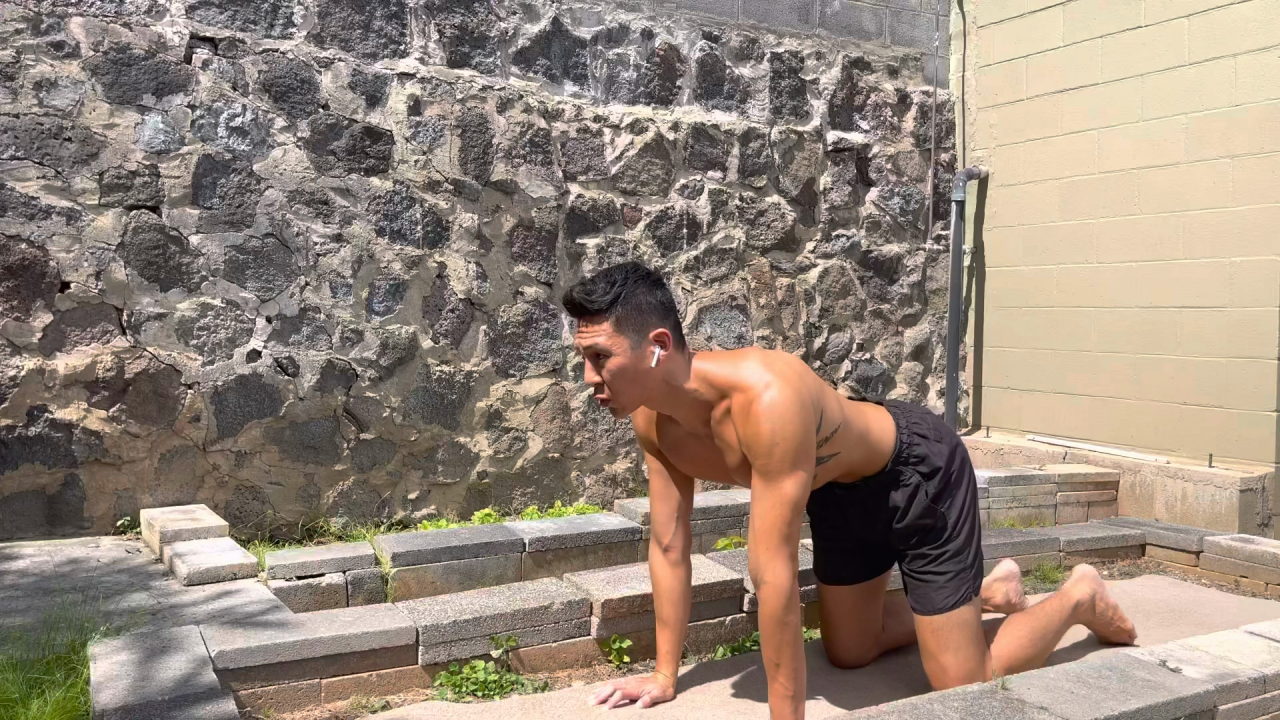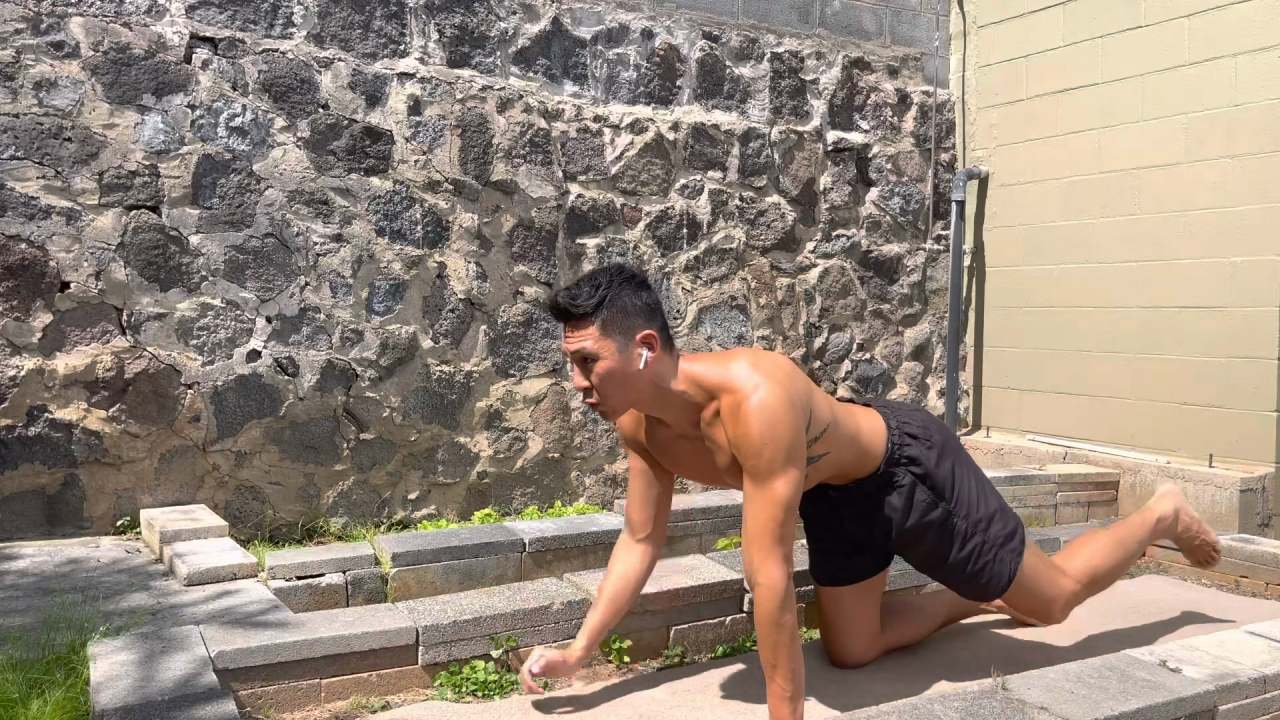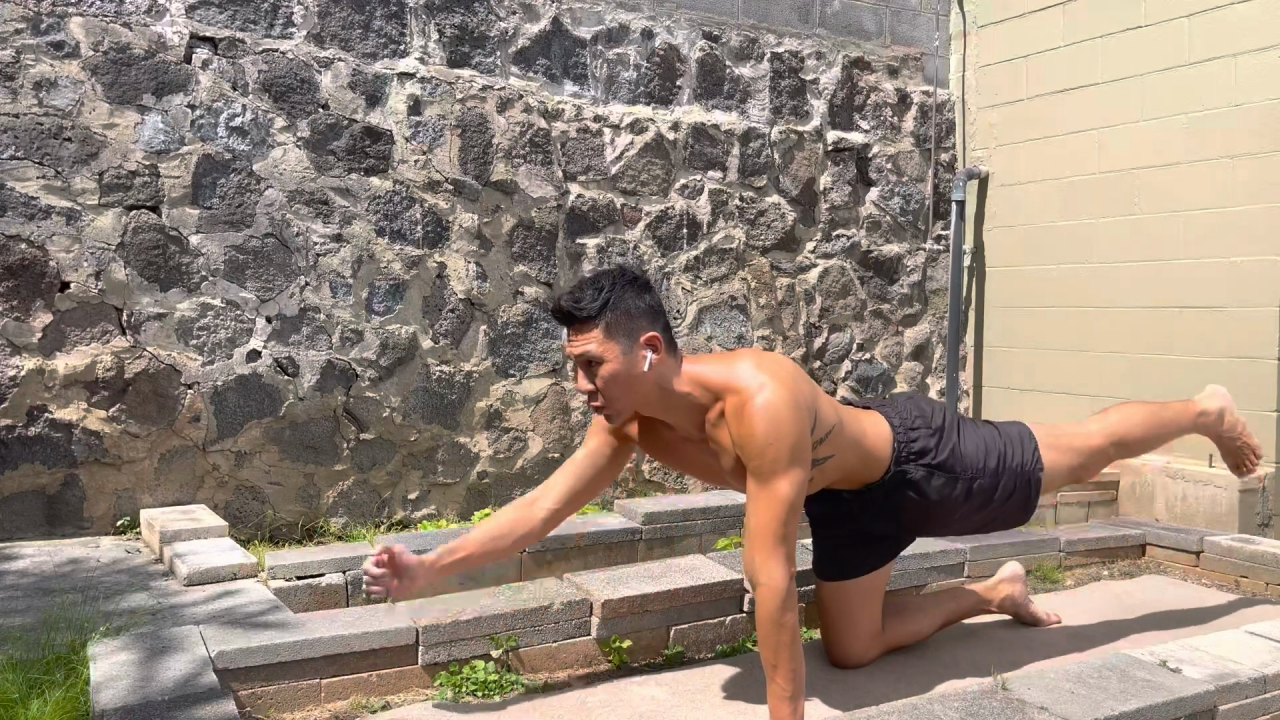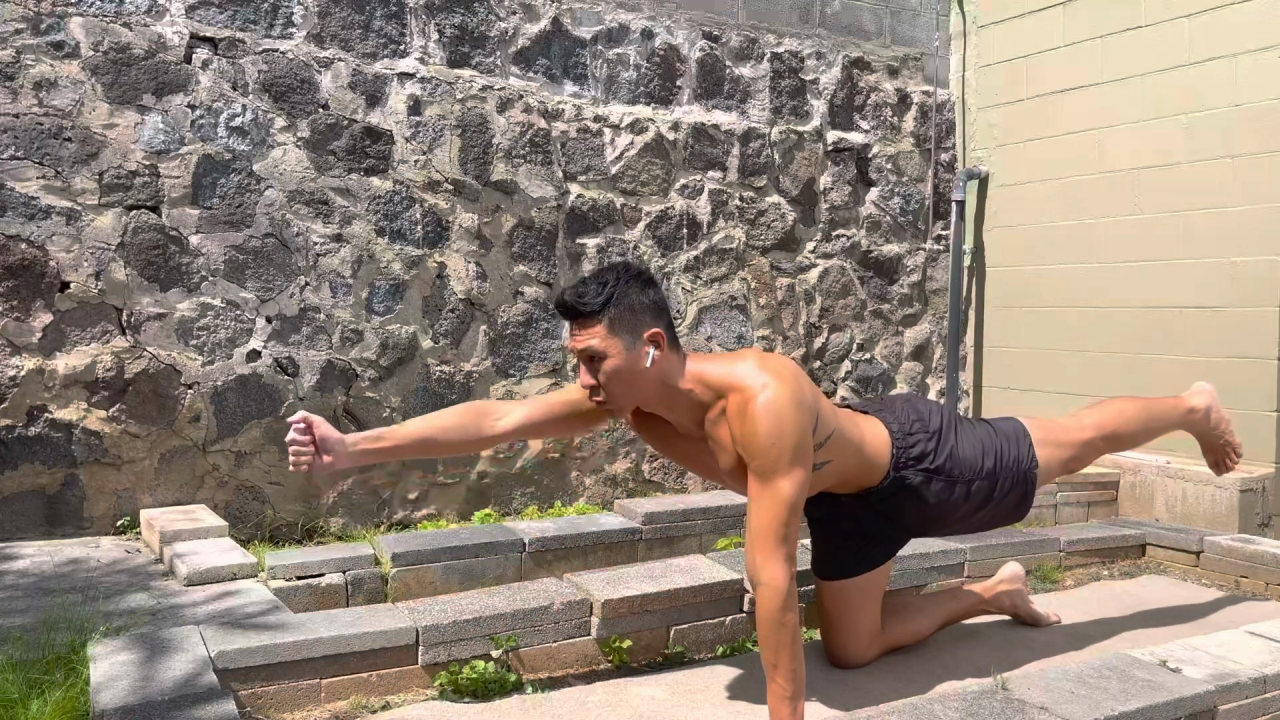
dt=0.5s
person 1, frame 1
left shoulder: (768, 399)
right shoulder: (652, 418)
left elbow: (773, 573)
right elbow: (668, 546)
left hip: (917, 468)
right hip: (841, 490)
right knee: (848, 654)
left ankle: (1077, 598)
right ankle: (991, 591)
person 1, frame 2
left shoulder: (756, 401)
right shoulder: (639, 424)
left elbow: (768, 575)
right elbow: (640, 539)
right wrist: (578, 650)
left hip: (909, 463)
right hip: (836, 489)
left knee: (1054, 597)
right knee: (852, 650)
left ankle: (1167, 512)
right ankle: (992, 593)
person 1, frame 3
left shoulder: (761, 401)
right shoulder: (630, 420)
left elbow: (769, 577)
right elbow: (542, 506)
right wrist: (427, 567)
left hip: (920, 460)
right hip: (849, 491)
left knee: (1079, 452)
left ankle: (1207, 412)
right ankle: (993, 594)
person 1, frame 4
left shoulder: (761, 398)
right shoulder: (624, 397)
left elbow: (769, 572)
right elbow: (494, 419)
right wrist: (353, 447)
left hip: (915, 462)
right hip: (847, 490)
left knee: (1062, 448)
left ankle: (1191, 409)
right ankle: (995, 593)
